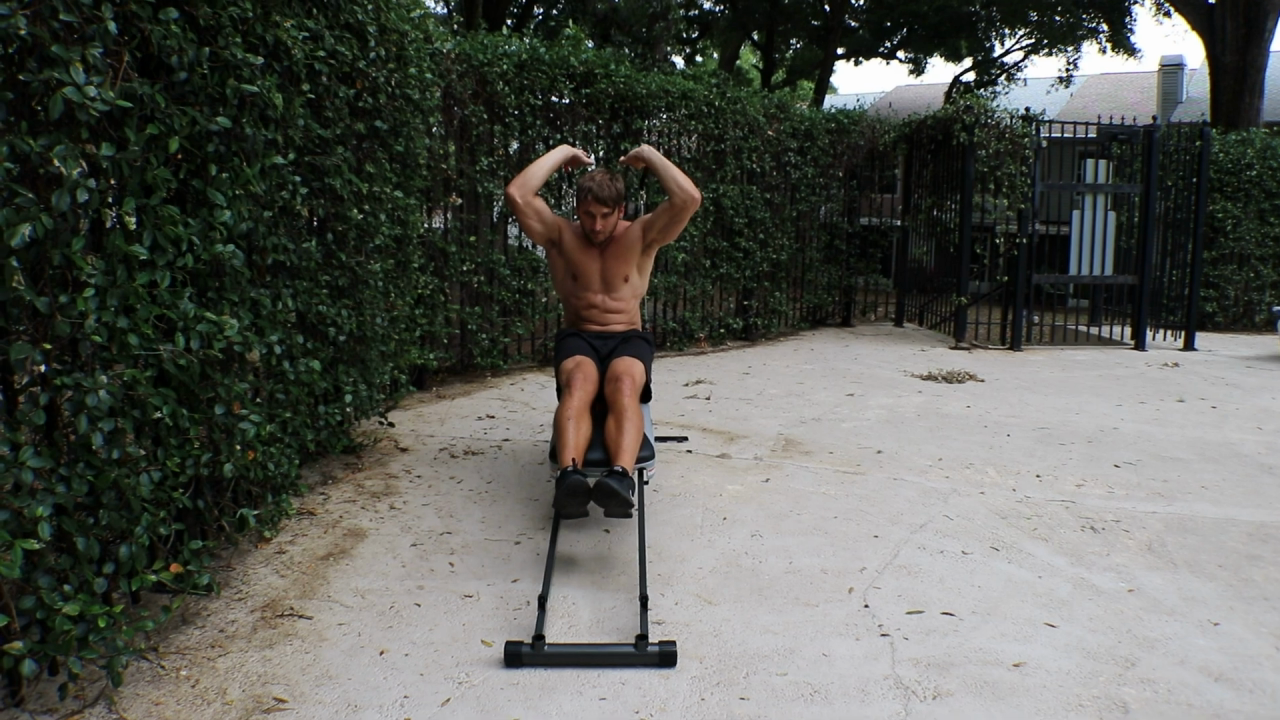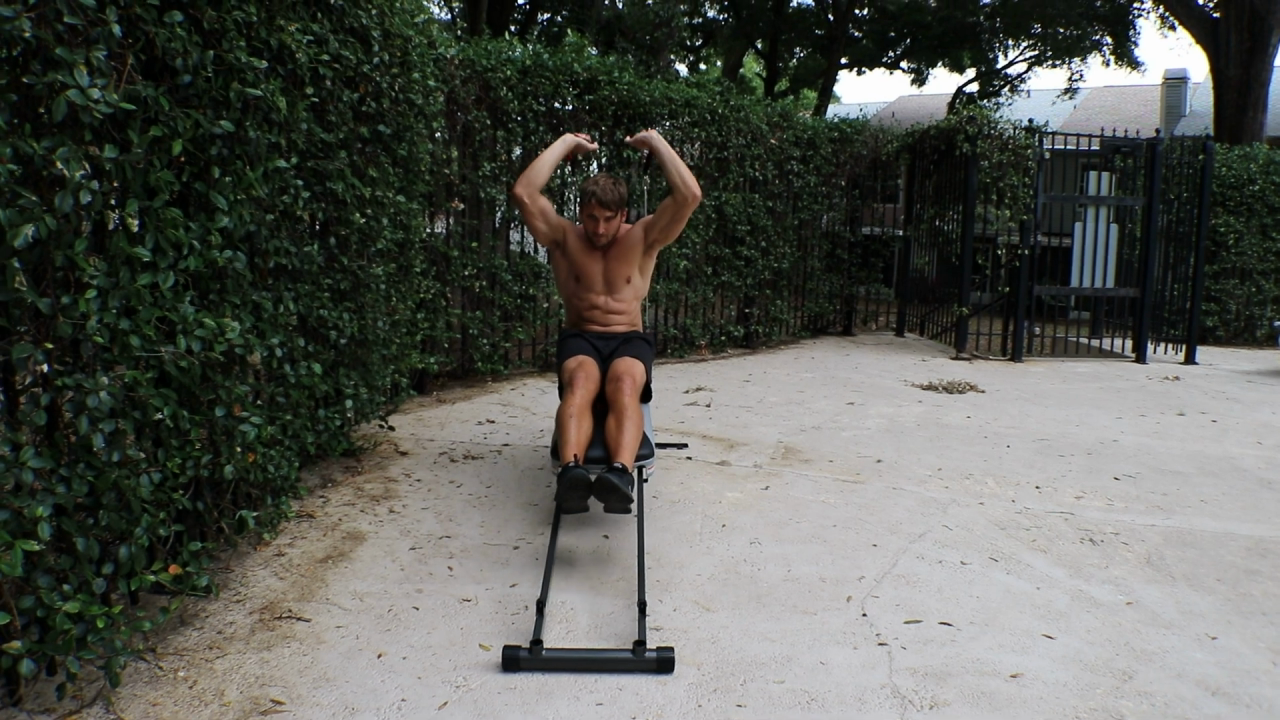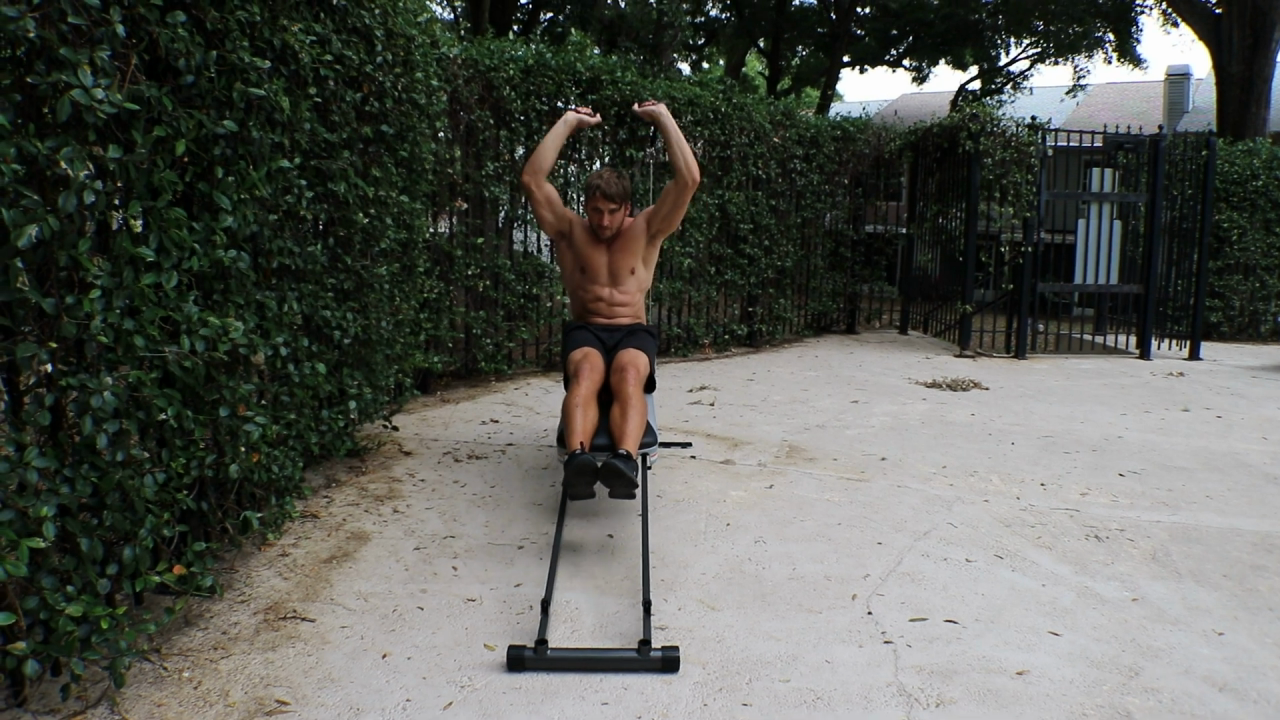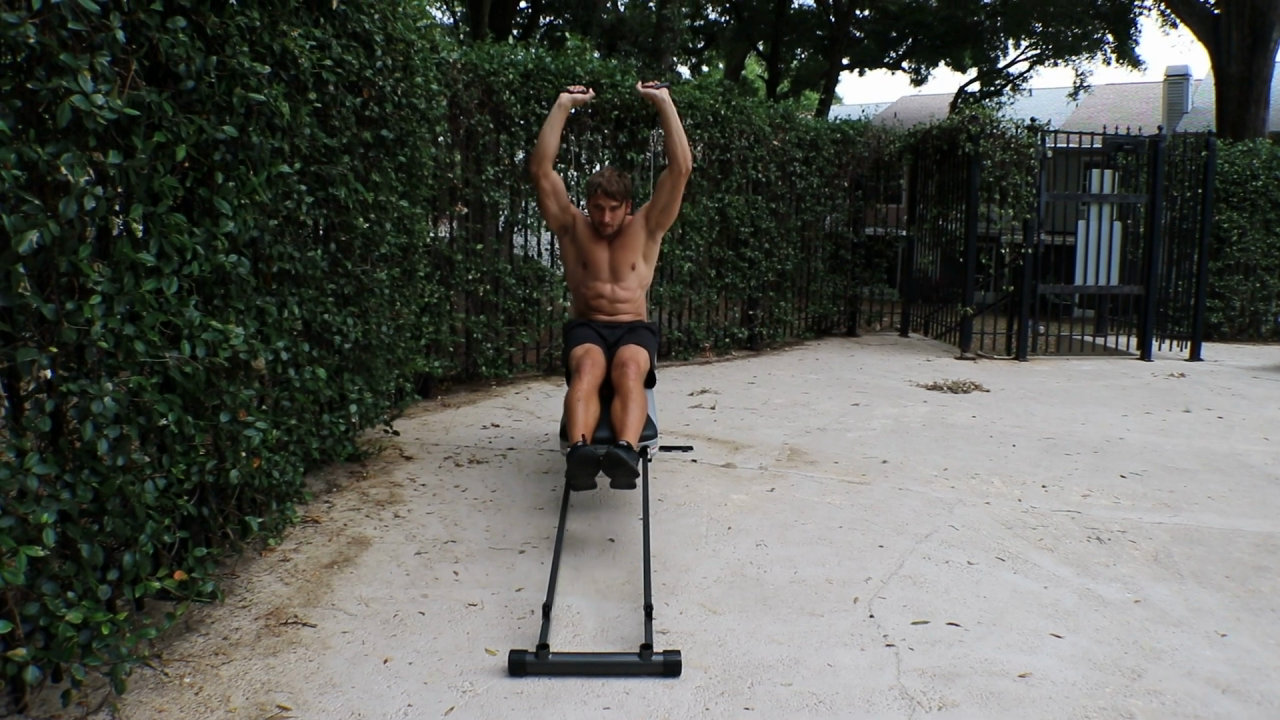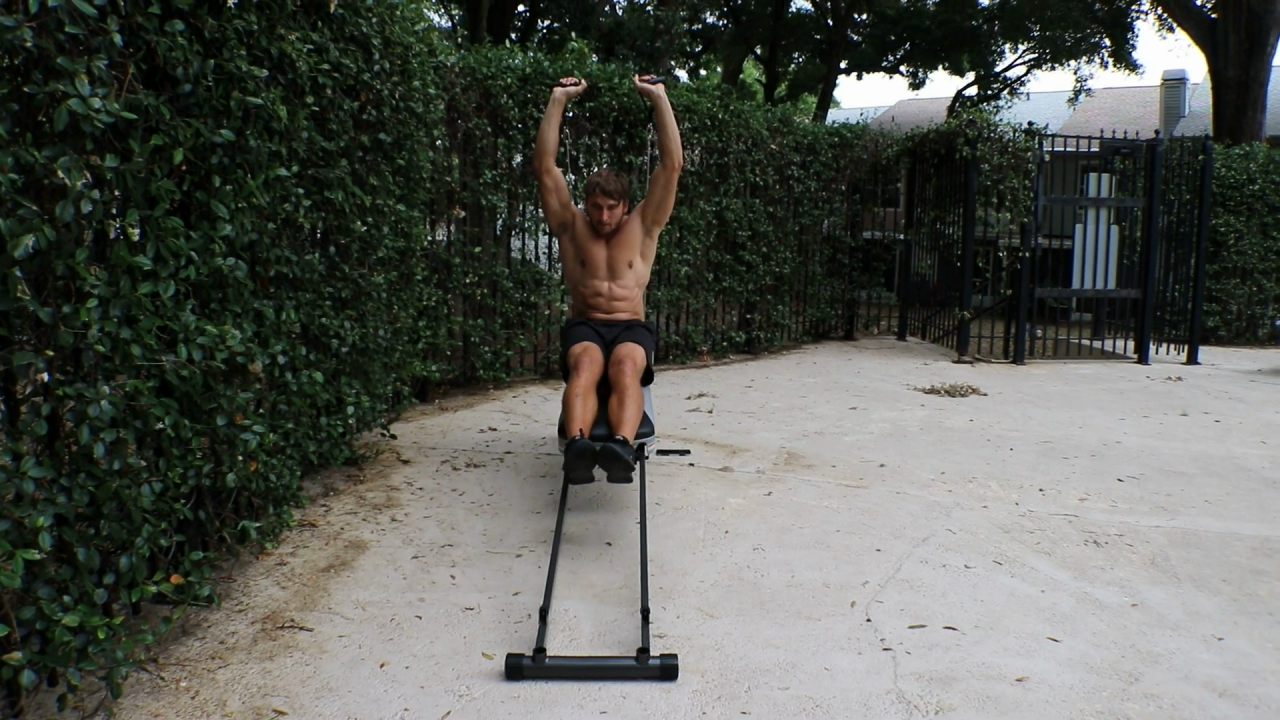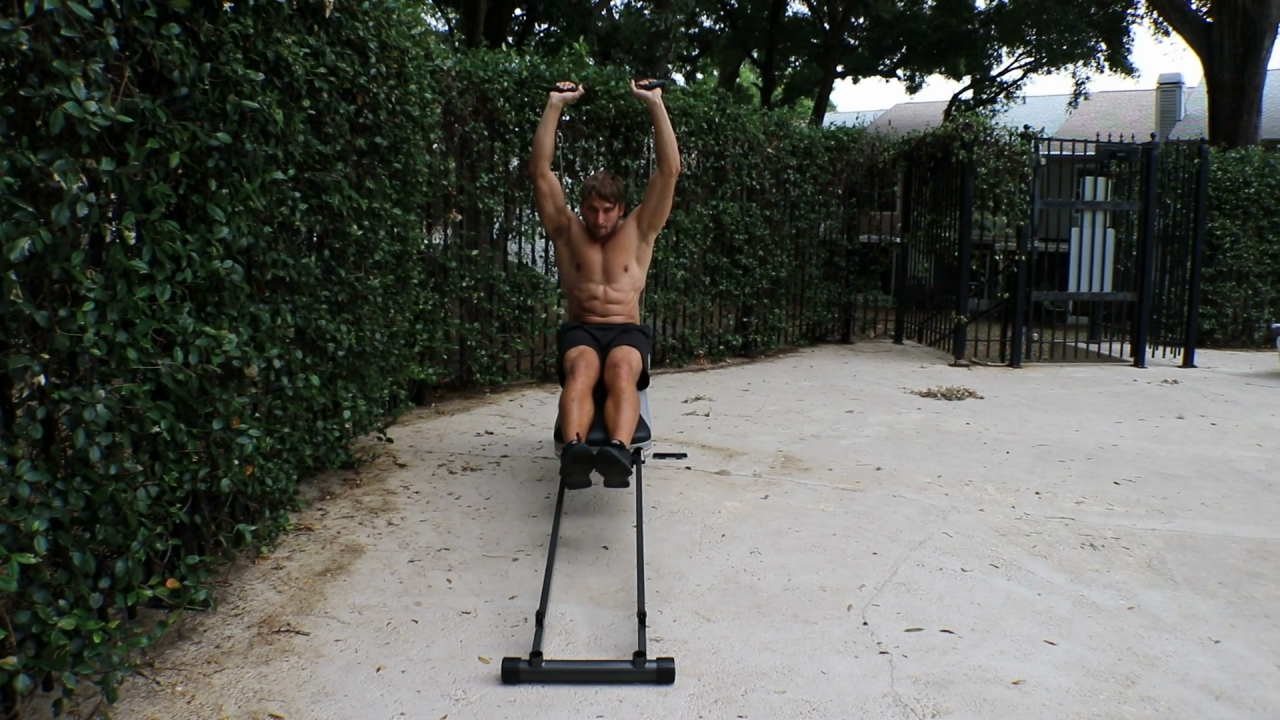
dt=0.2s
person 1, frame 1
left shoulder: (641, 235)
right shoulder: (559, 234)
left elbow: (689, 199)
right elbow: (516, 195)
left wrist: (649, 155)
right wrist: (563, 154)
left hip: (629, 338)
right hip: (578, 337)
left knee: (623, 385)
right knee: (578, 384)
left ankle: (621, 477)
right ankle: (569, 476)
person 1, frame 2
left shoulder: (643, 237)
right shoulder: (563, 236)
left elbow: (690, 196)
right elbow: (523, 193)
left wrist: (655, 142)
right wrist: (566, 143)
left hip: (630, 339)
right hip: (580, 338)
left knee: (624, 384)
right knee: (580, 382)
left ankle: (621, 473)
right ankle: (570, 471)
person 1, frame 3
left shoulder: (646, 230)
right shoulder: (568, 229)
left elbow: (689, 179)
right elbow: (531, 180)
left wrist: (663, 117)
right wrist: (568, 122)
left hip: (634, 332)
right hip: (585, 331)
left knee: (627, 373)
right knee: (586, 372)
left ankle: (625, 460)
right ankle: (577, 458)
person 1, frame 4
left shoulder: (647, 227)
right shoulder: (571, 227)
left elbow: (680, 167)
right elbow: (540, 169)
left wrist: (664, 102)
right wrist: (563, 104)
left hip: (635, 329)
right hip: (586, 328)
left knee: (628, 368)
right knee: (588, 367)
left ankle: (626, 451)
right ankle: (579, 451)
person 1, frame 5
left shoulder: (643, 228)
right shoulder: (571, 227)
left elbow: (672, 165)
right elbow: (545, 167)
left wrist: (659, 98)
right wrist: (558, 99)
left hip: (632, 328)
right hip: (584, 327)
left knee: (625, 366)
right knee: (586, 364)
left ankle: (622, 446)
right ankle: (577, 446)
person 1, frame 6
left shoulder: (639, 232)
right shoulder: (566, 231)
left elbow: (669, 171)
right elbow: (540, 172)
left wrist: (655, 104)
right wrist: (554, 105)
left hip: (627, 332)
right hip: (580, 331)
left knee: (620, 370)
right knee: (582, 368)
left ankle: (618, 450)
right ankle: (574, 450)
